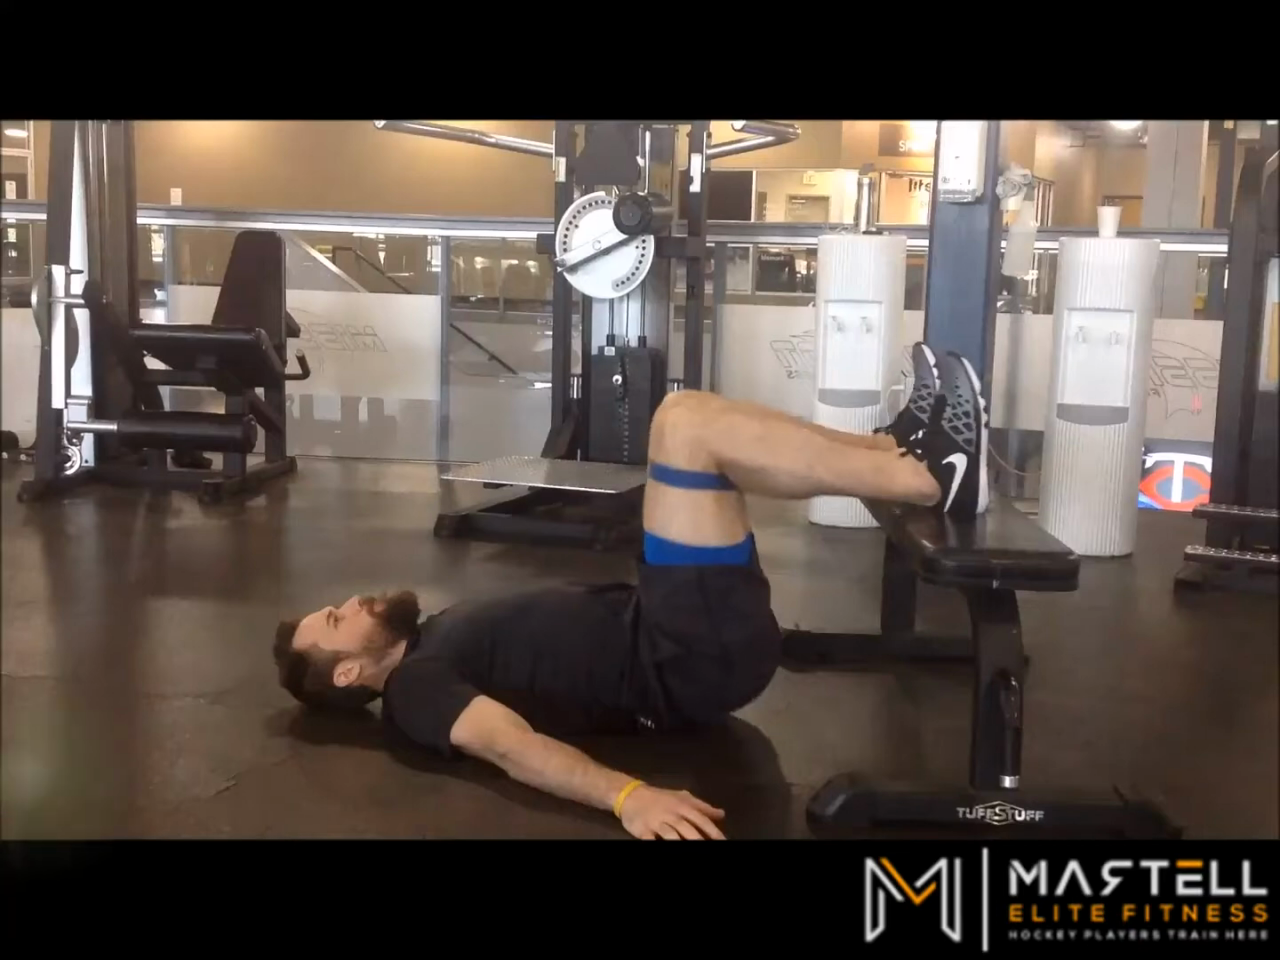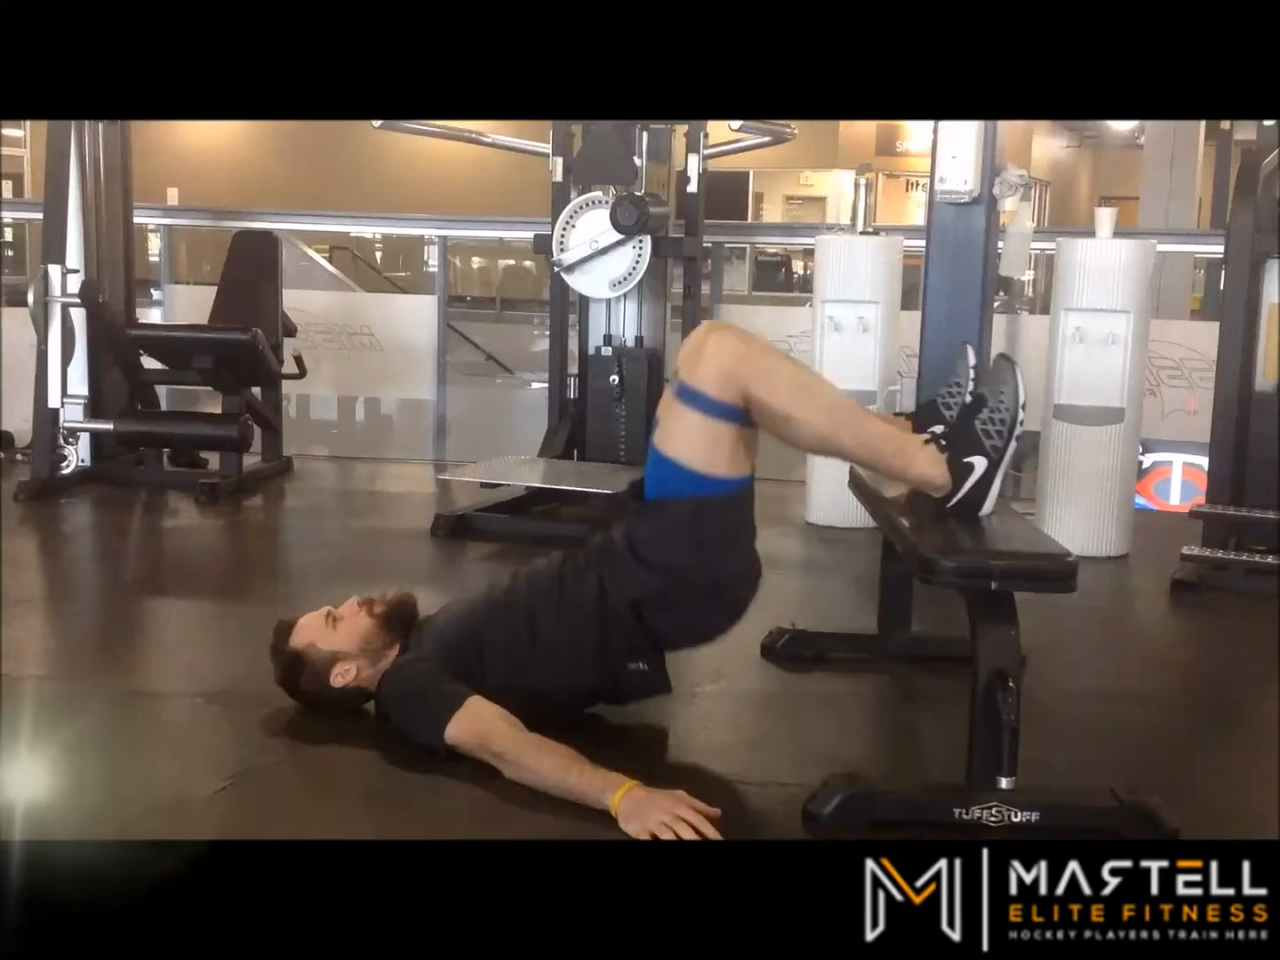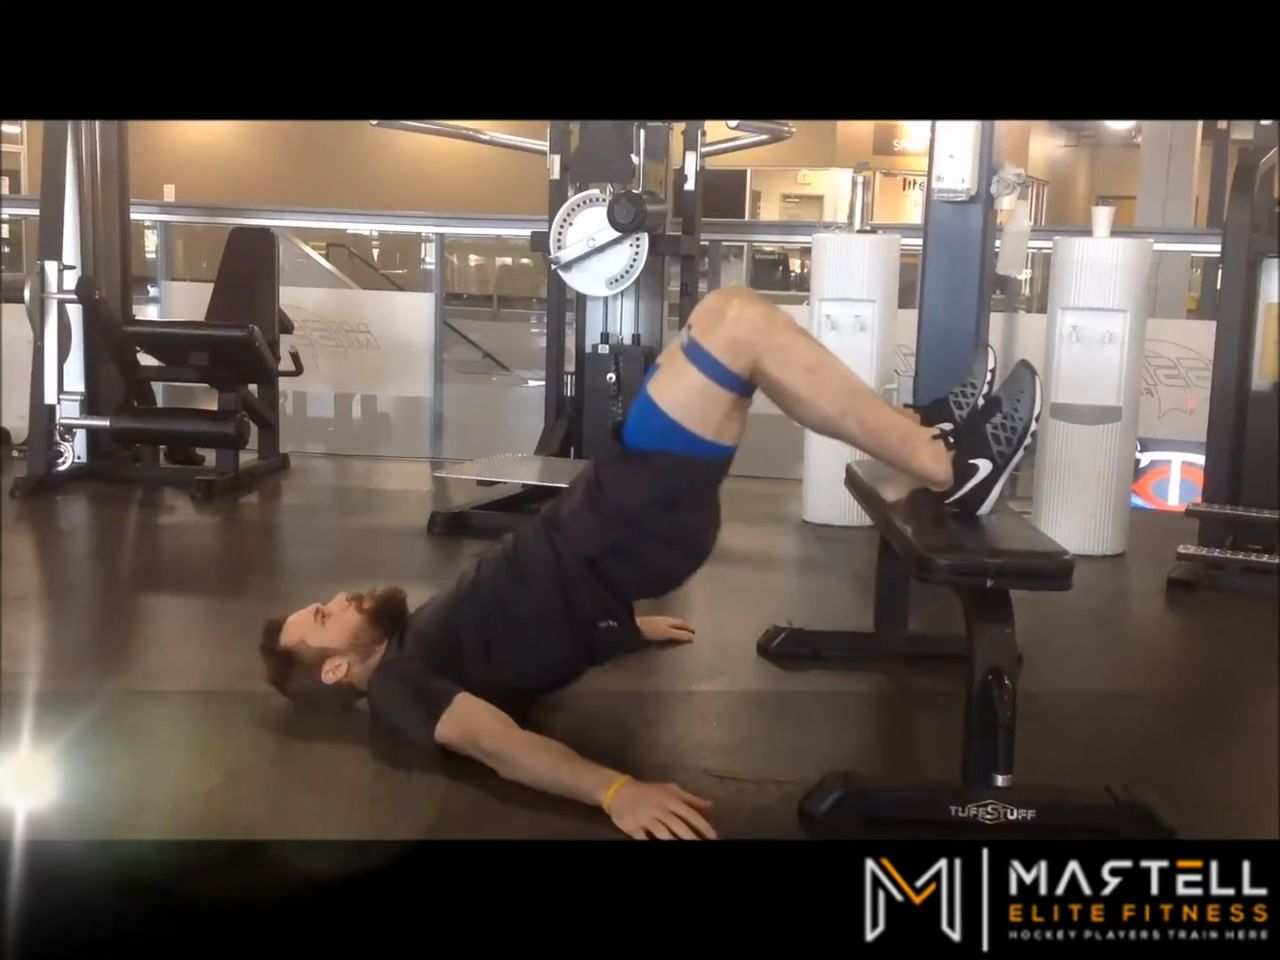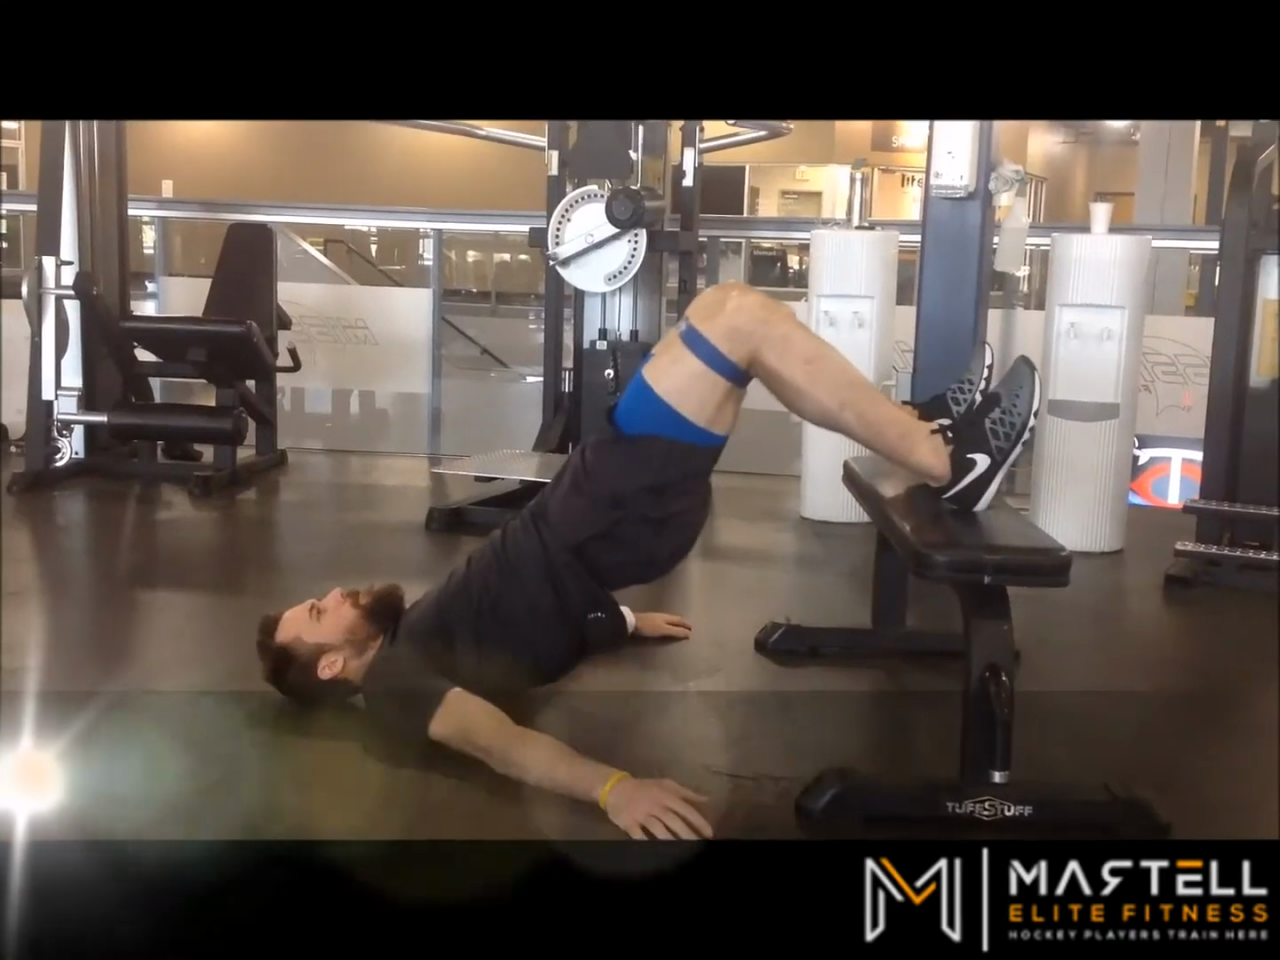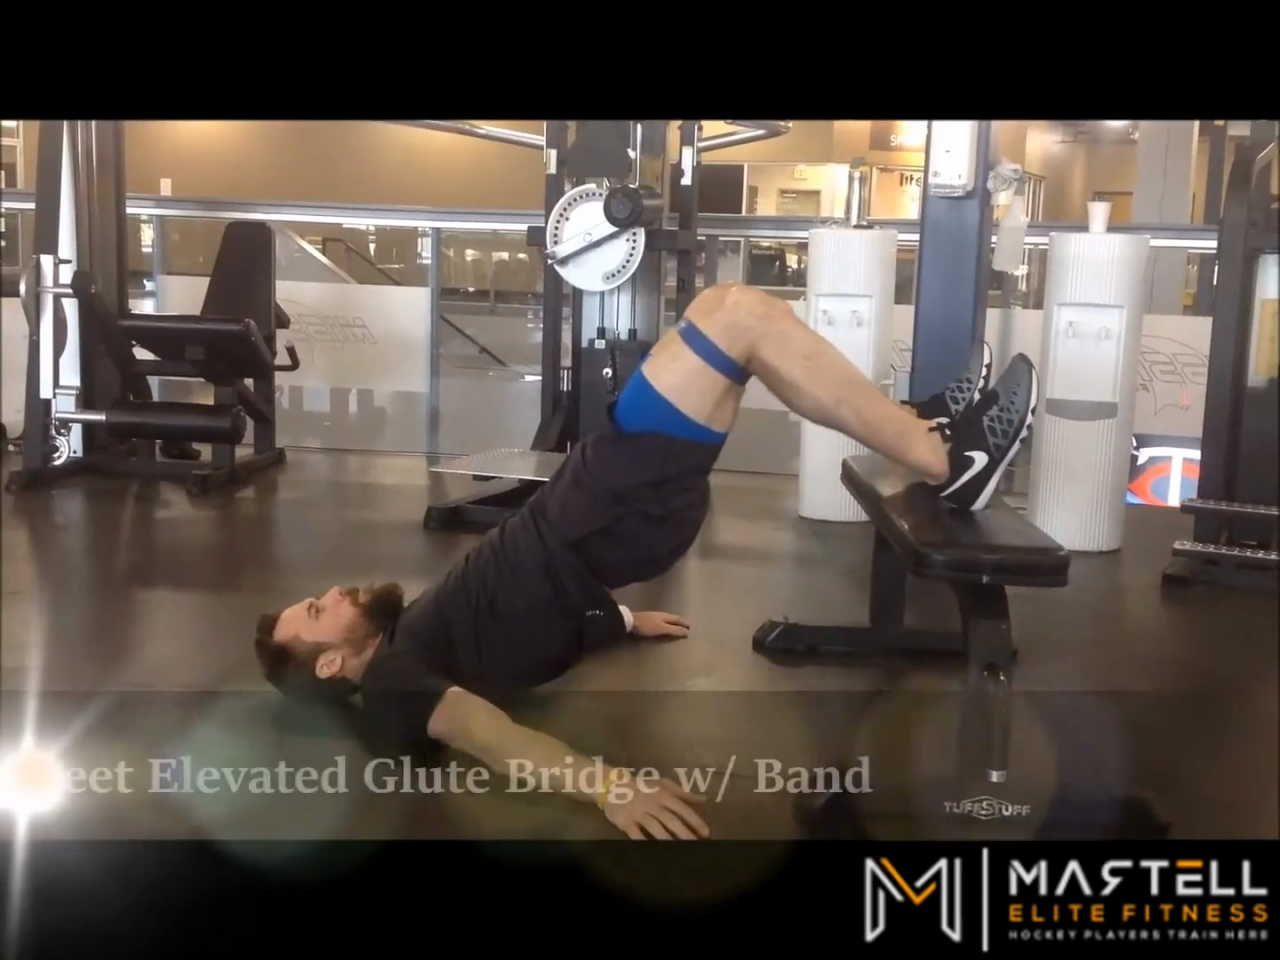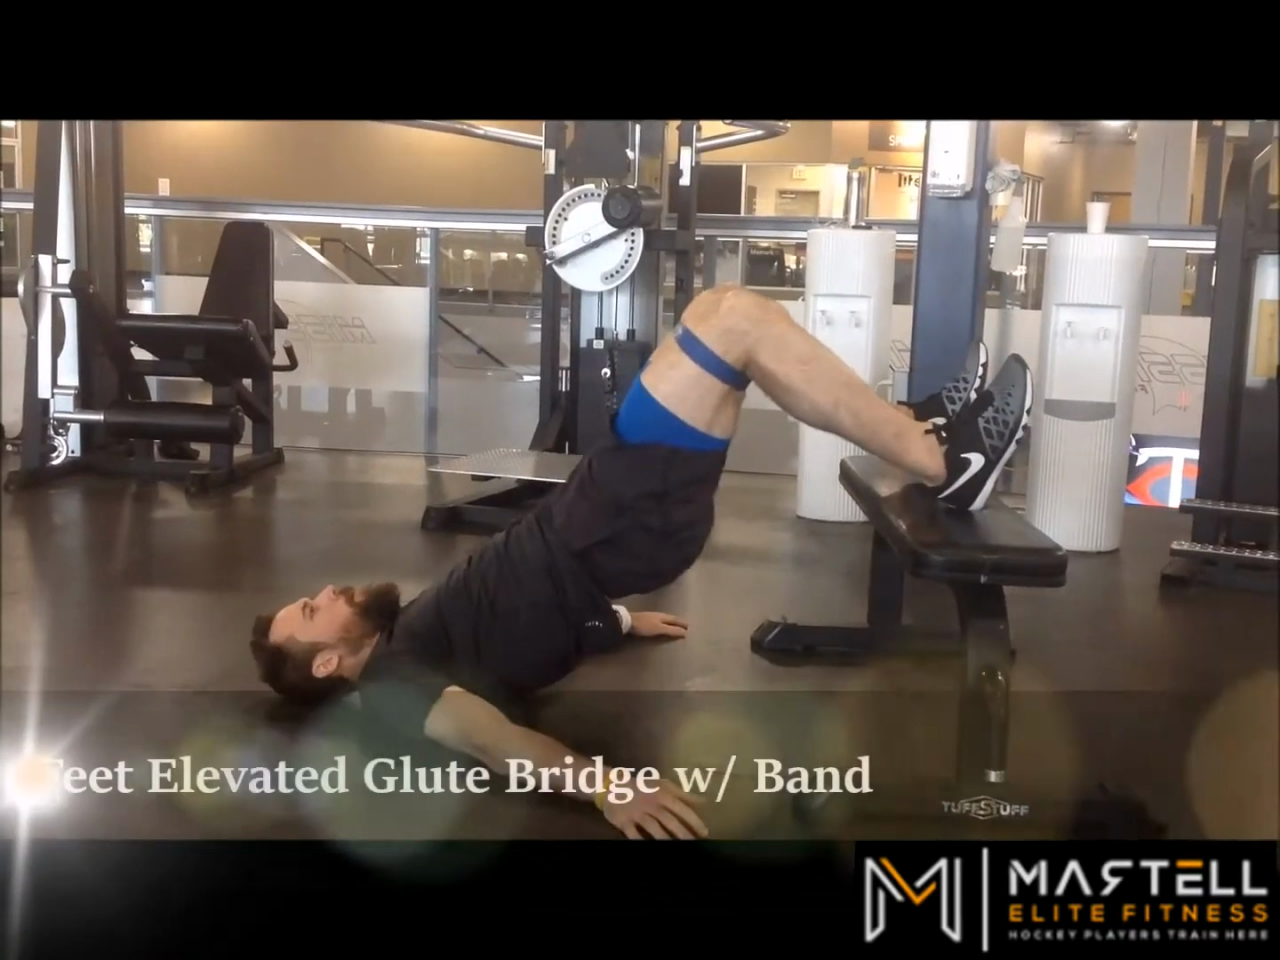
dt=0.3s
person 1, frame 1
left shoulder: (433, 640)
right shoulder: (416, 689)
right elbow: (513, 746)
right wrist: (627, 794)
left hip: (642, 625)
right hip: (693, 663)
left knee: (698, 432)
right knee: (688, 424)
left ankle: (902, 450)
right ankle: (936, 480)
person 1, frame 2
left shoulder: (426, 641)
right shoulder: (409, 688)
right elbow: (505, 746)
right wrist: (622, 795)
left hip: (632, 585)
right hip: (665, 583)
left knee: (719, 357)
right knee: (718, 354)
left ankle: (917, 438)
right ankle: (947, 471)
person 1, frame 3
left shoulder: (415, 638)
right shoulder: (397, 685)
right elbow: (494, 744)
right wrist: (617, 791)
left hip: (597, 530)
right hip: (623, 535)
left knee: (729, 315)
right knee: (739, 326)
left ankle: (927, 434)
right ankle: (950, 468)
person 1, frame 4
left shoulder: (410, 637)
right shoulder: (394, 681)
right elbow: (492, 740)
right wrist: (610, 786)
left hip: (590, 518)
right hip: (615, 516)
left knee: (733, 315)
right knee: (738, 316)
left ankle: (924, 430)
right ankle: (948, 463)
person 1, frame 5
left shoulder: (408, 637)
right shoulder: (393, 682)
right elbow: (491, 737)
right wrist: (605, 785)
left hip: (587, 520)
right hip: (616, 514)
left knee: (737, 317)
right knee: (738, 313)
left ankle: (923, 428)
right ankle: (944, 461)
person 1, frame 6
left shoulder: (404, 634)
right shoulder: (390, 680)
right elbow: (486, 736)
right wrist: (604, 785)
left hip: (596, 528)
right hip: (623, 526)
left knee: (728, 316)
right knee: (733, 316)
left ankle: (921, 427)
right ankle: (943, 461)
